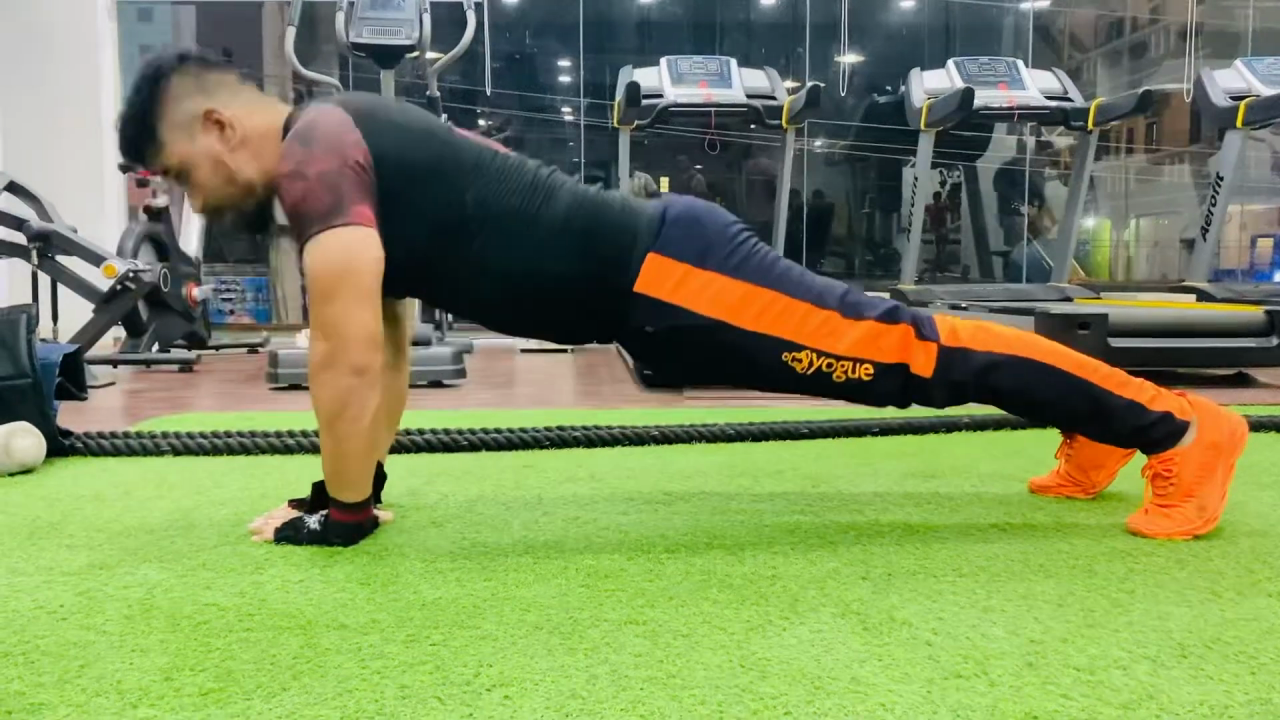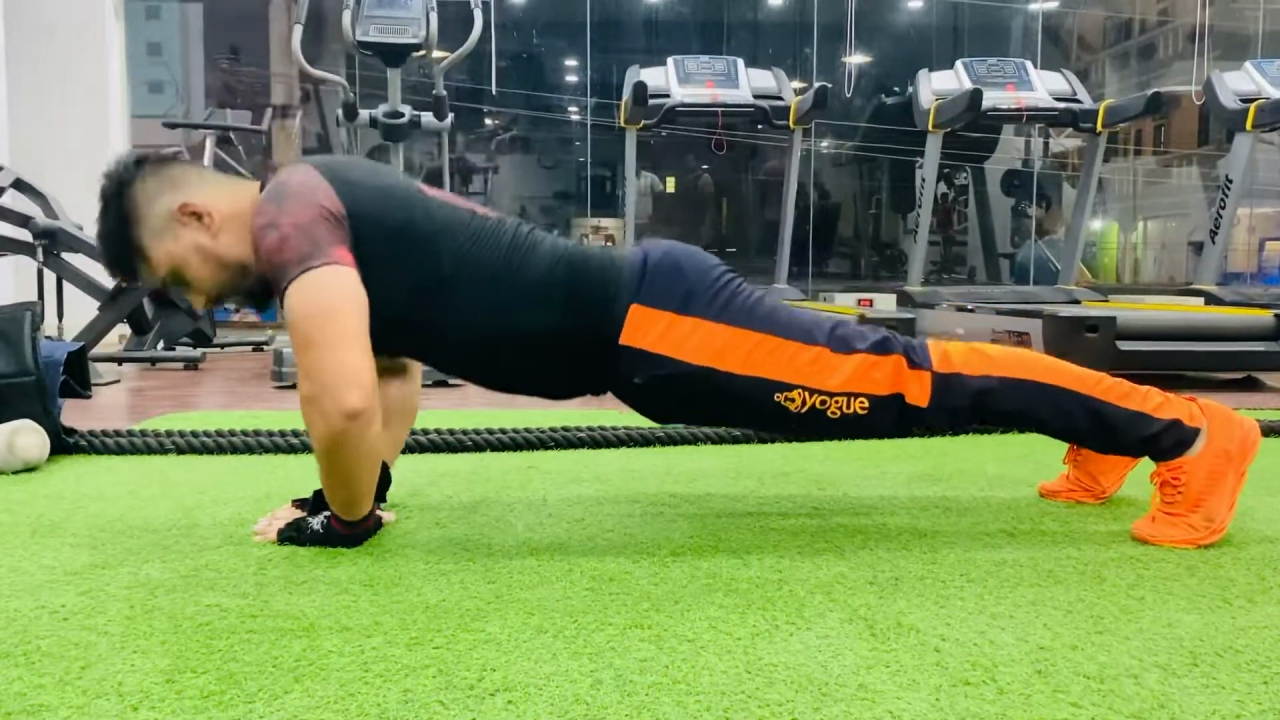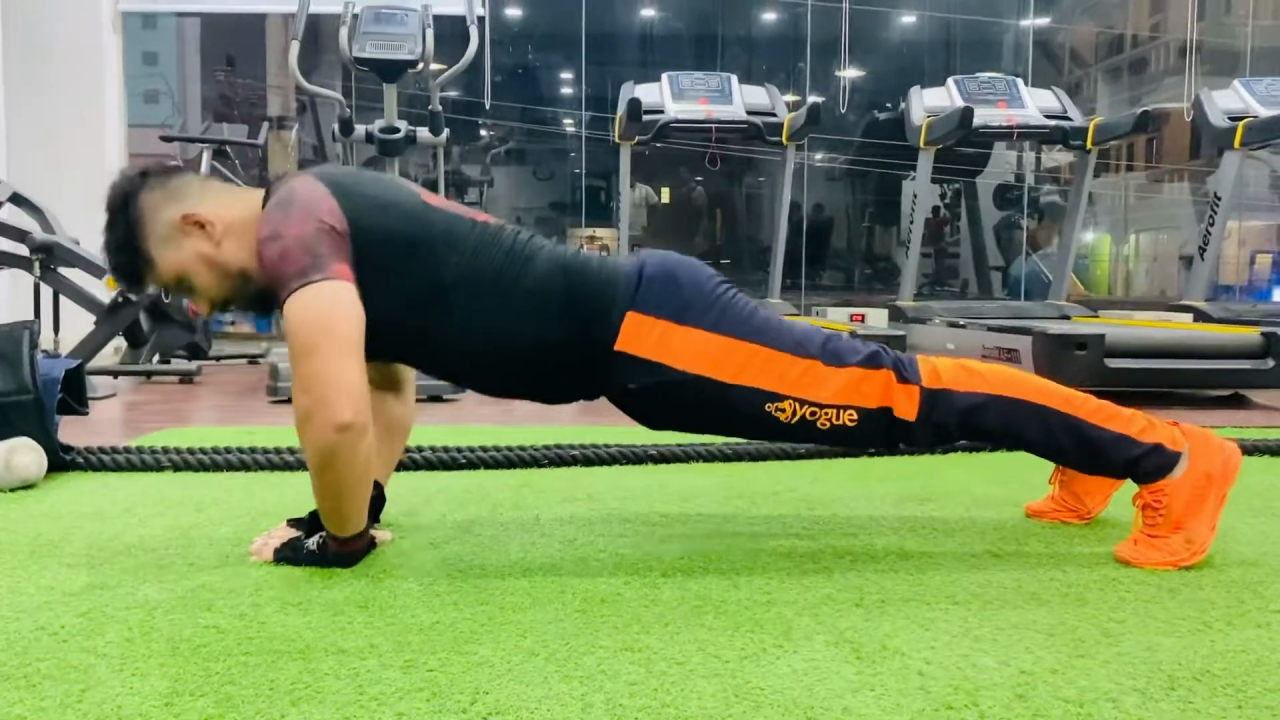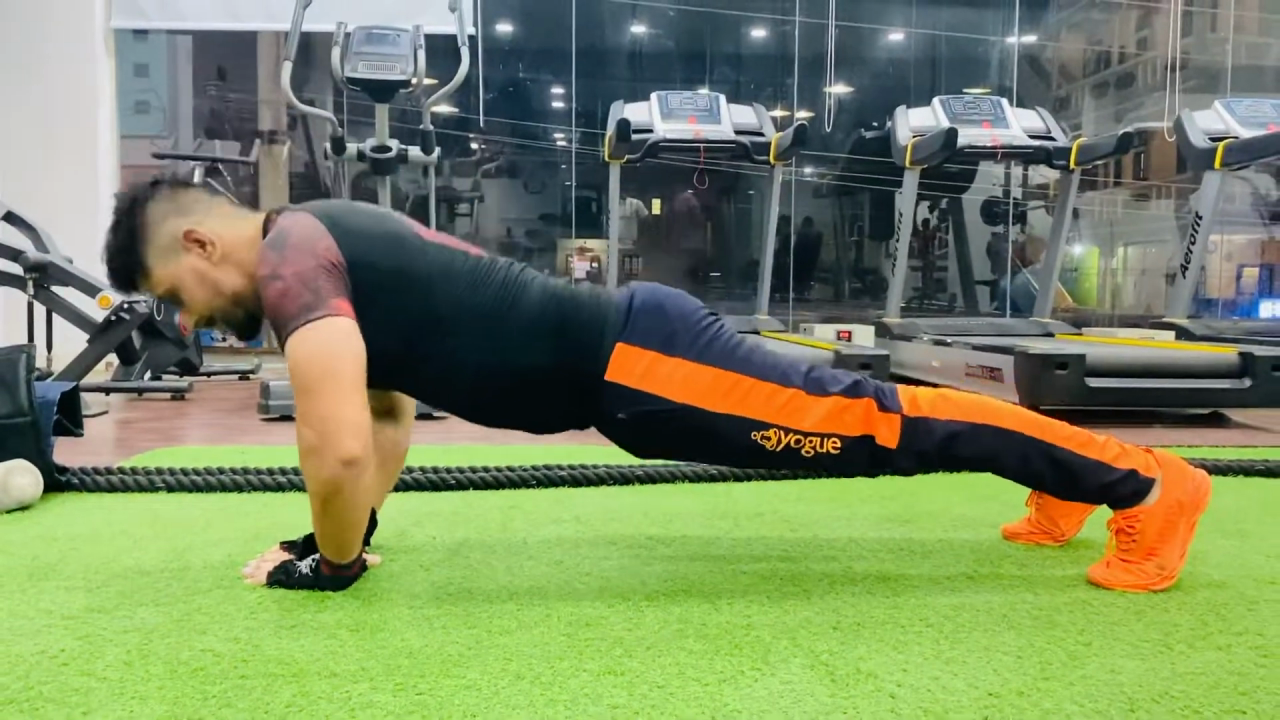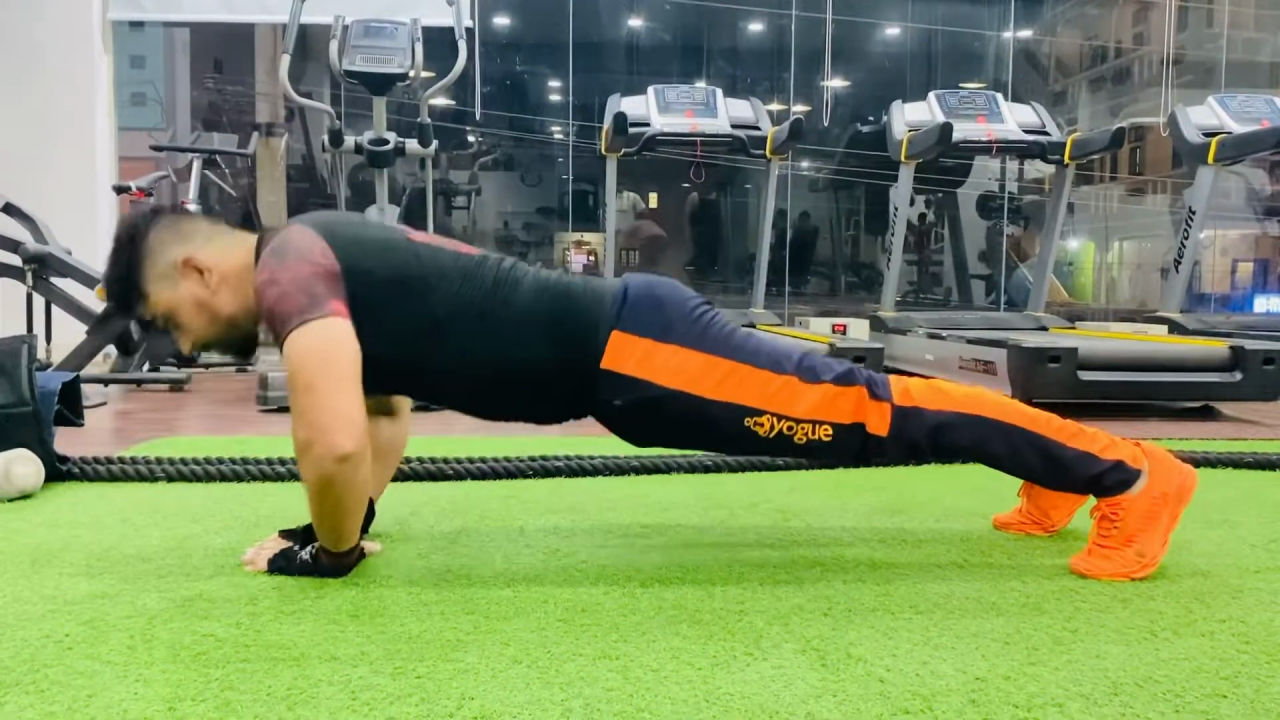
dt=1s
person 1, frame 1
left shoulder: (311, 155)
right shoulder: (343, 140)
left elbow: (349, 360)
right elbow: (387, 340)
left wrist: (341, 507)
right wrist: (360, 466)
left hip: (660, 277)
right hip: (647, 271)
left knee: (899, 352)
right knee: (888, 348)
left ankle: (1175, 431)
right ankle: (1098, 431)
person 1, frame 2
left shoulder: (286, 213)
right shoulder: (323, 204)
left elbow: (343, 397)
right elbow: (393, 356)
left wrist: (342, 515)
right wrist: (362, 483)
left hip: (647, 325)
right hip: (638, 309)
left knee: (898, 382)
right knee: (881, 380)
left ankle: (1184, 434)
right ankle: (1106, 428)
person 1, frame 3
left shoulder: (288, 225)
right shoulder: (321, 210)
left elbow: (335, 413)
right elbow: (388, 372)
left wrist: (338, 533)
right wrist: (362, 495)
left hip: (638, 334)
right hip: (631, 317)
left knee: (888, 396)
right knee: (869, 393)
left ankle: (1167, 457)
right ankle: (1094, 455)
person 1, frame 4
left shoulder: (289, 257)
right shoulder: (322, 240)
left elbow: (338, 445)
right elbow: (385, 406)
left wrist: (331, 560)
right wrist: (351, 526)
left hip: (632, 364)
right hip: (622, 347)
left knee: (867, 424)
right knee: (853, 416)
left ankle: (1139, 485)
right ankle: (1068, 480)
person 1, frame 5
left shoulder: (286, 270)
right shoulder: (318, 256)
left elbow: (334, 441)
right elbow: (382, 396)
left wrist: (328, 548)
right wrist: (350, 506)
left hip: (622, 354)
right hip: (615, 339)
left knee: (860, 415)
right knee: (839, 407)
left ankle: (1123, 475)
right ankle: (1062, 463)
